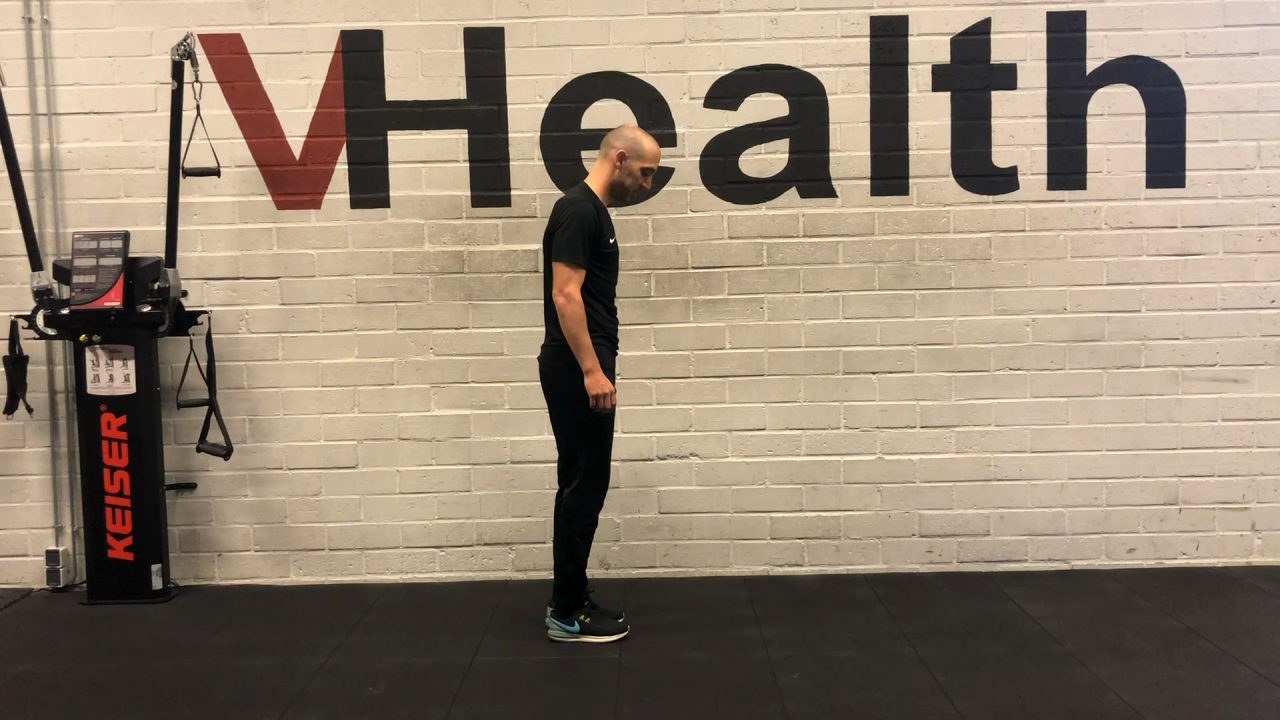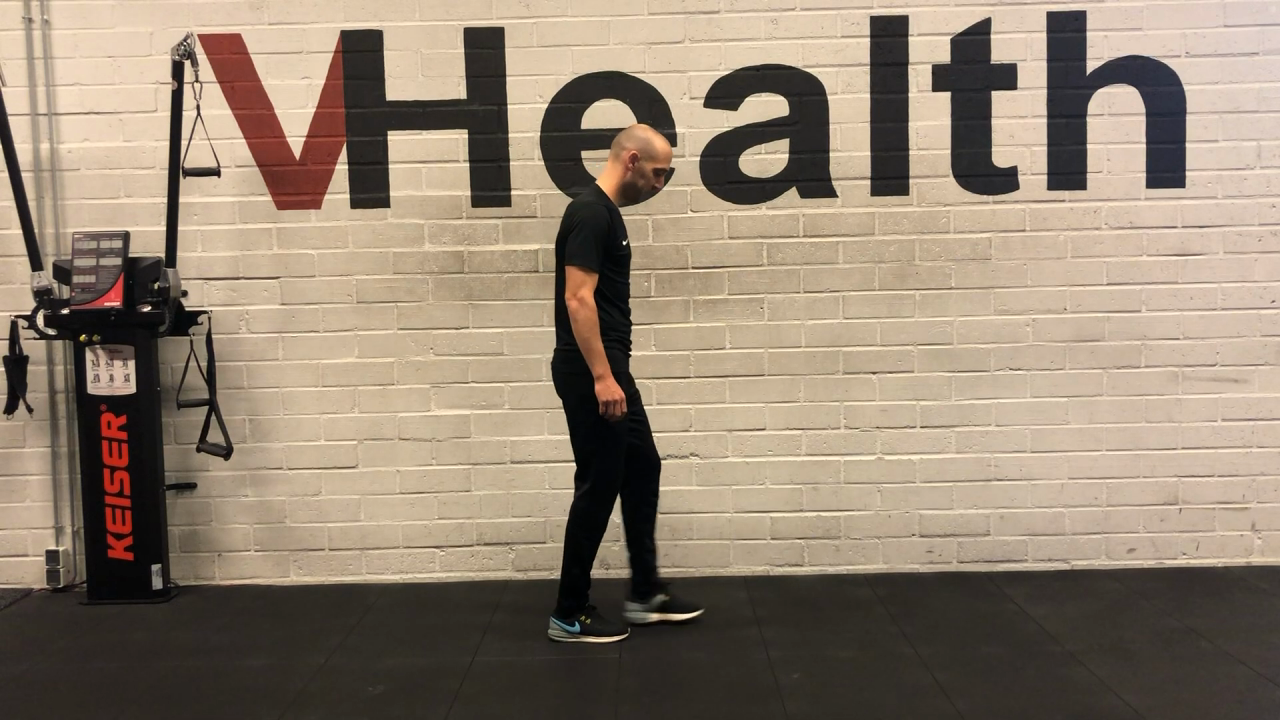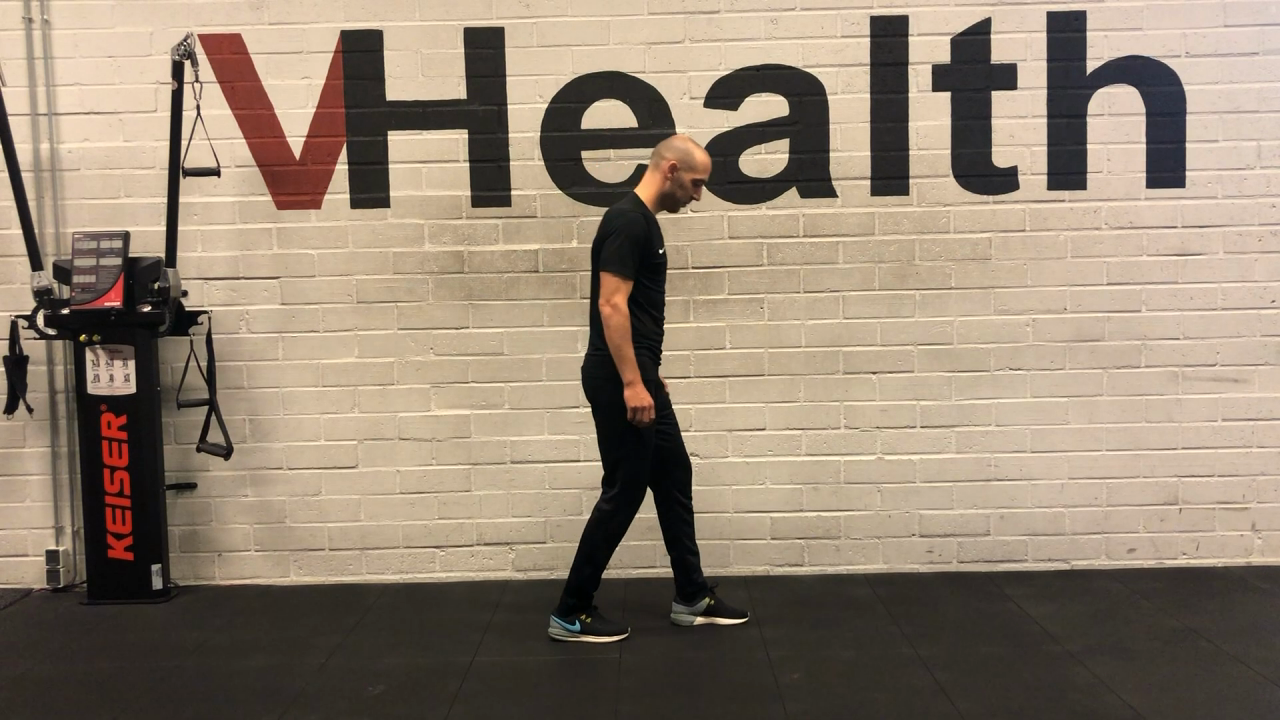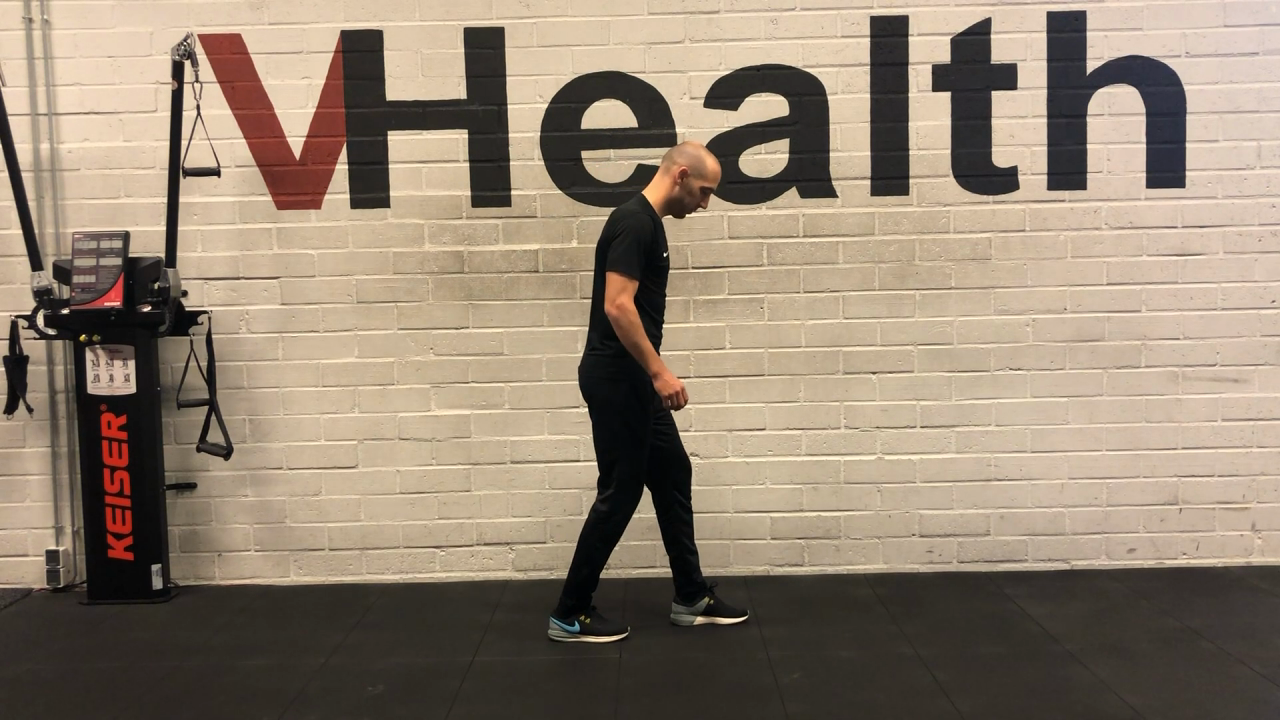
dt=0.4s
person 1, frame 1
left shoulder: (593, 211)
right shoulder: (578, 209)
right elbow: (565, 294)
right wrist: (592, 370)
left hip: (582, 366)
right hip: (574, 368)
left knee: (582, 482)
right knee: (585, 483)
left ankle: (571, 597)
right ankle: (567, 613)
person 1, frame 2
left shoulder: (606, 213)
right shoulder: (589, 213)
right elbow: (578, 300)
right wrist: (604, 377)
left hip: (608, 370)
right hip: (593, 374)
left knee: (643, 473)
right knee: (599, 486)
left ankle: (645, 594)
right ankle: (569, 614)
person 1, frame 3
left shoulder: (642, 221)
right shoulder: (628, 221)
right elbow: (611, 306)
right wrist: (631, 383)
left hip: (637, 377)
right hip: (618, 380)
left knee: (673, 478)
right knee: (624, 491)
left ankle: (692, 597)
right ankle: (571, 612)
person 1, frame 4
left shoulder: (646, 222)
right shoulder: (635, 222)
right elbow: (617, 305)
left wrist: (653, 371)
right wrist: (659, 372)
left hip: (631, 377)
right hip: (616, 378)
left knee: (673, 476)
right knee: (620, 492)
left ankle: (691, 597)
right ankle: (570, 613)
